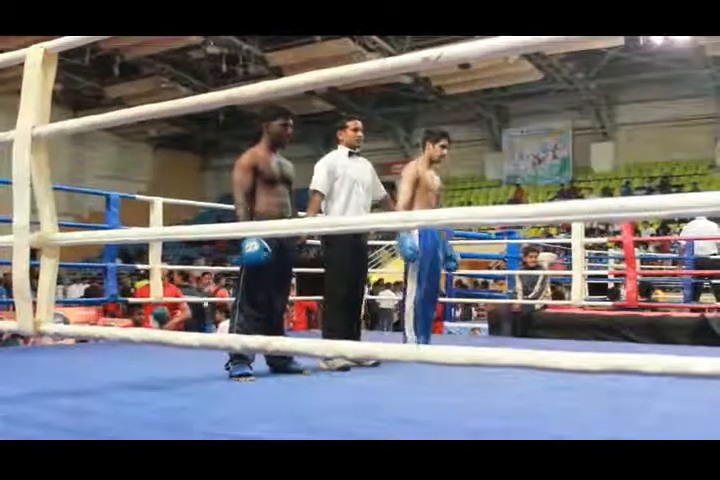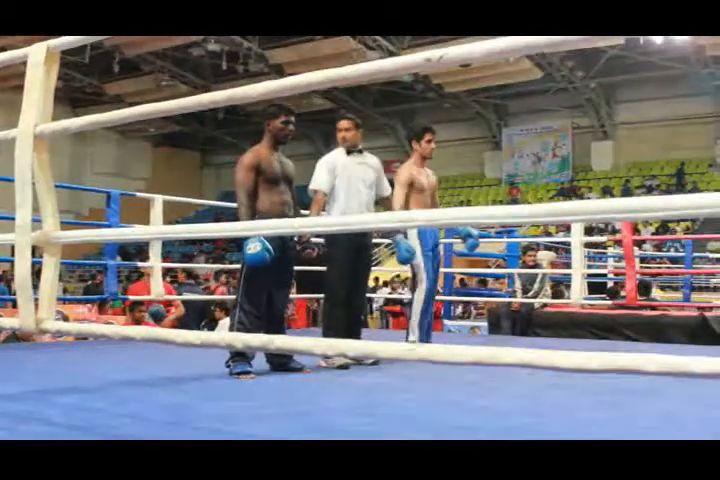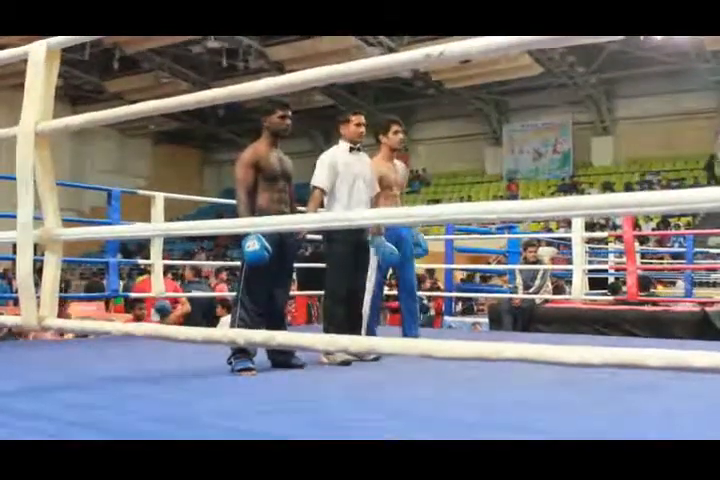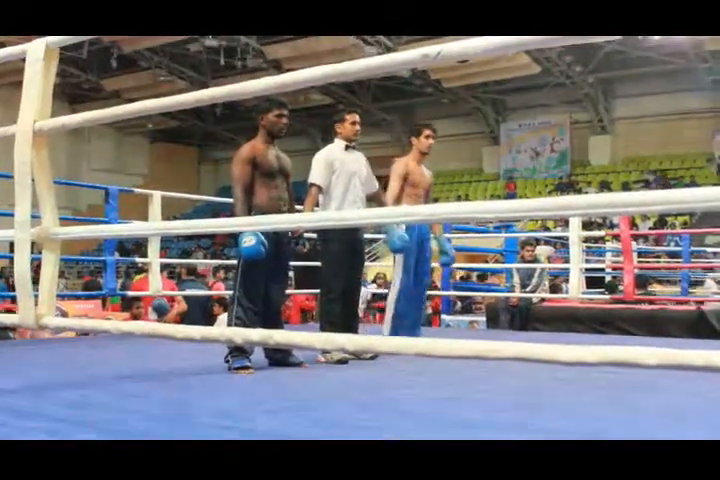
dt=1s
person 1, frame 1
left shoulder: (287, 165)
right shoulder: (250, 158)
right elbow: (241, 199)
left wrist: (298, 234)
right wrist: (248, 233)
left hip: (285, 235)
left knee: (278, 301)
right knee: (251, 299)
left ankle: (279, 357)
right ankle: (239, 361)
person 1, frame 2
left shoulder: (288, 163)
right shoulder: (252, 157)
right elbow: (244, 198)
right wrist: (250, 233)
left hip: (286, 234)
right hip: (264, 232)
left knee: (279, 300)
right knee: (251, 298)
left ankle: (279, 356)
right ankle: (239, 358)
person 1, frame 3
left shoulder: (286, 160)
right shoulder: (252, 154)
right elbow: (243, 195)
left wrist: (298, 230)
right wrist: (249, 230)
left hip: (286, 230)
right hip: (263, 229)
left knee: (279, 296)
right knee: (252, 295)
left ankle: (280, 351)
right ankle: (241, 355)
person 1, frame 4
left shoulder: (284, 158)
right shoulder: (248, 151)
right elbow: (239, 191)
left hip: (282, 229)
left knee: (275, 294)
right knee: (248, 293)
left ankle: (277, 350)
right ankle: (238, 353)
person 2, frame 1
left shoulder: (366, 165)
right shoulder: (330, 161)
left elbow: (382, 196)
right elbow: (317, 195)
left hip: (360, 235)
right hip: (338, 233)
left knee: (356, 293)
right knee: (336, 292)
person 2, frame 2
left shoulder: (373, 162)
right shoulder: (330, 160)
left elbow: (385, 197)
right elbow: (319, 195)
left hip: (364, 233)
right hip: (339, 232)
left knee: (358, 292)
right knee: (336, 291)
person 2, frame 3
left shoulder: (365, 160)
right shoulder: (332, 156)
right elbow: (318, 191)
left wrist: (378, 231)
left hip: (361, 230)
right hip: (339, 229)
left knee: (357, 288)
right knee: (337, 287)
person 2, frame 4
left shoulder: (361, 159)
right shoulder: (327, 155)
left elbow: (373, 191)
right elbow: (315, 189)
left hip: (356, 228)
right hip: (334, 227)
left knee: (352, 287)
right knee: (333, 287)
person 3, frame 1
left shoulder: (436, 179)
right shoulder: (413, 169)
right elbow: (402, 203)
left wrist: (447, 245)
right wrist: (404, 234)
left hip: (433, 233)
right hip: (417, 232)
left knee: (432, 291)
right knee: (416, 289)
left ankle: (423, 342)
right ankle: (412, 343)
person 3, frame 2
left shoulder: (431, 175)
right shoulder: (406, 172)
right elbow: (397, 207)
left wrist: (460, 228)
left hip: (432, 232)
right hip: (416, 231)
left knee: (430, 288)
right knee: (424, 283)
left ankle: (424, 340)
right ankle: (414, 339)
person 3, frame 3
left shoulder: (402, 168)
right shoulder: (374, 167)
left wrist: (414, 231)
right wrist: (378, 238)
left hip: (401, 228)
right hip: (381, 230)
left knee: (409, 284)
right knee: (374, 285)
left ankle: (411, 335)
right ankle: (367, 336)
person 3, frame 4
left shoulder: (428, 174)
right shoulder: (402, 165)
right elbow: (390, 198)
left wrist: (441, 239)
right wrist: (391, 226)
left hip: (423, 227)
right hip: (405, 224)
left knee: (421, 284)
right knee: (403, 281)
left ankle: (412, 334)
right ankle: (391, 334)
